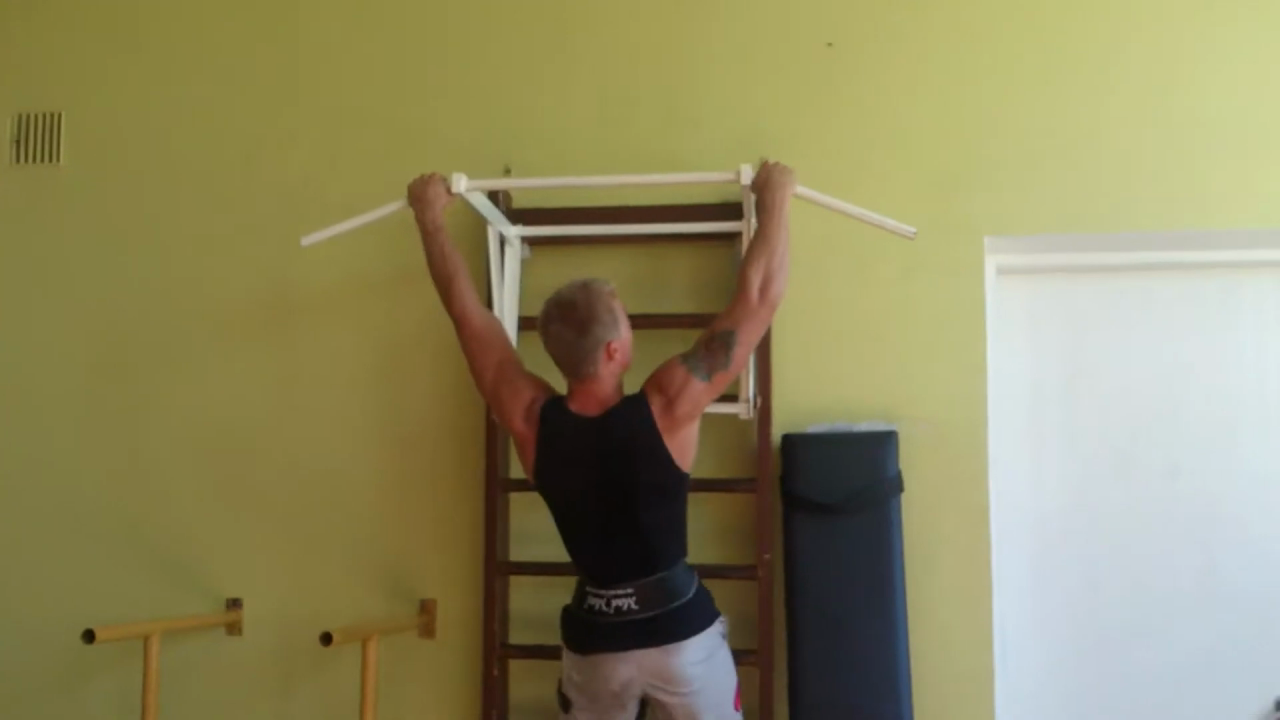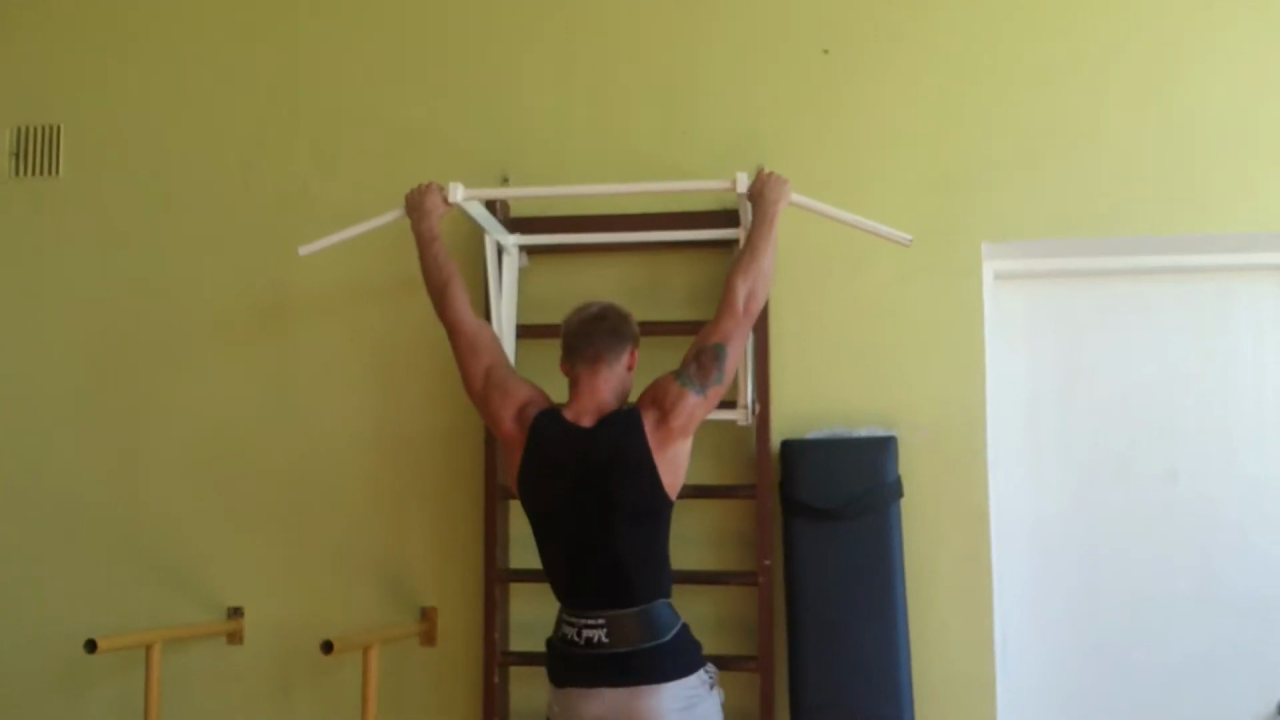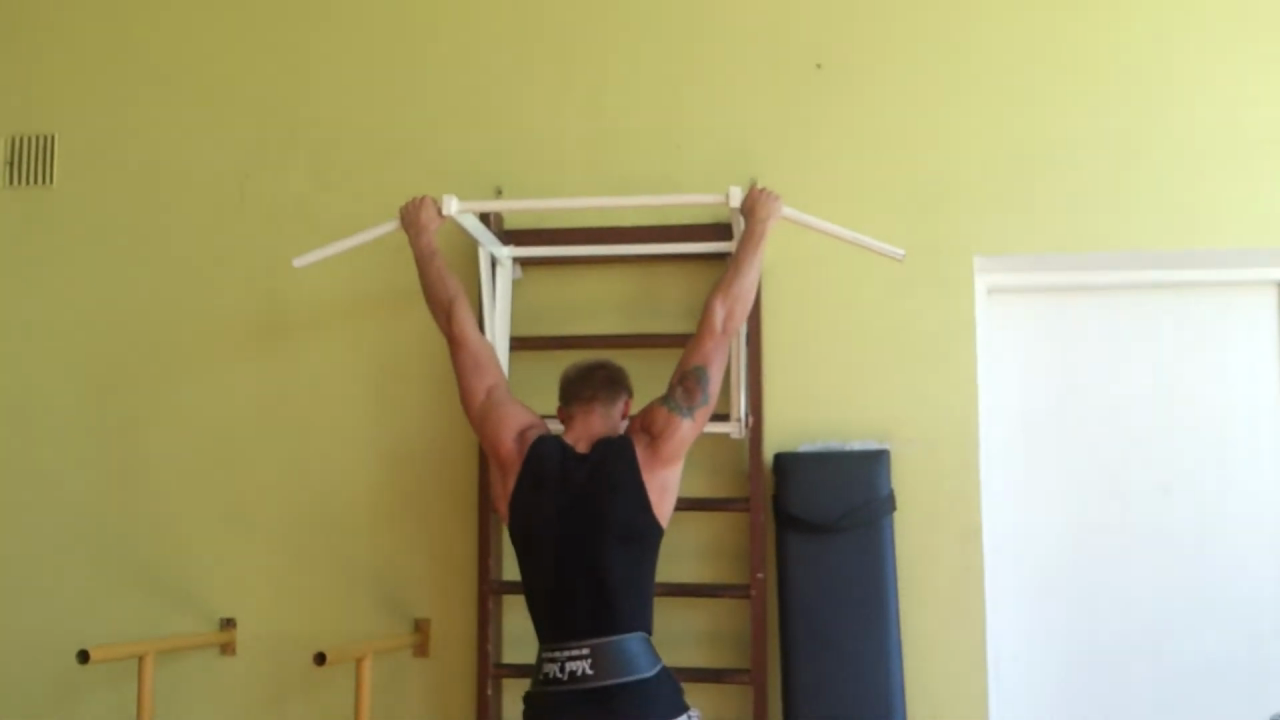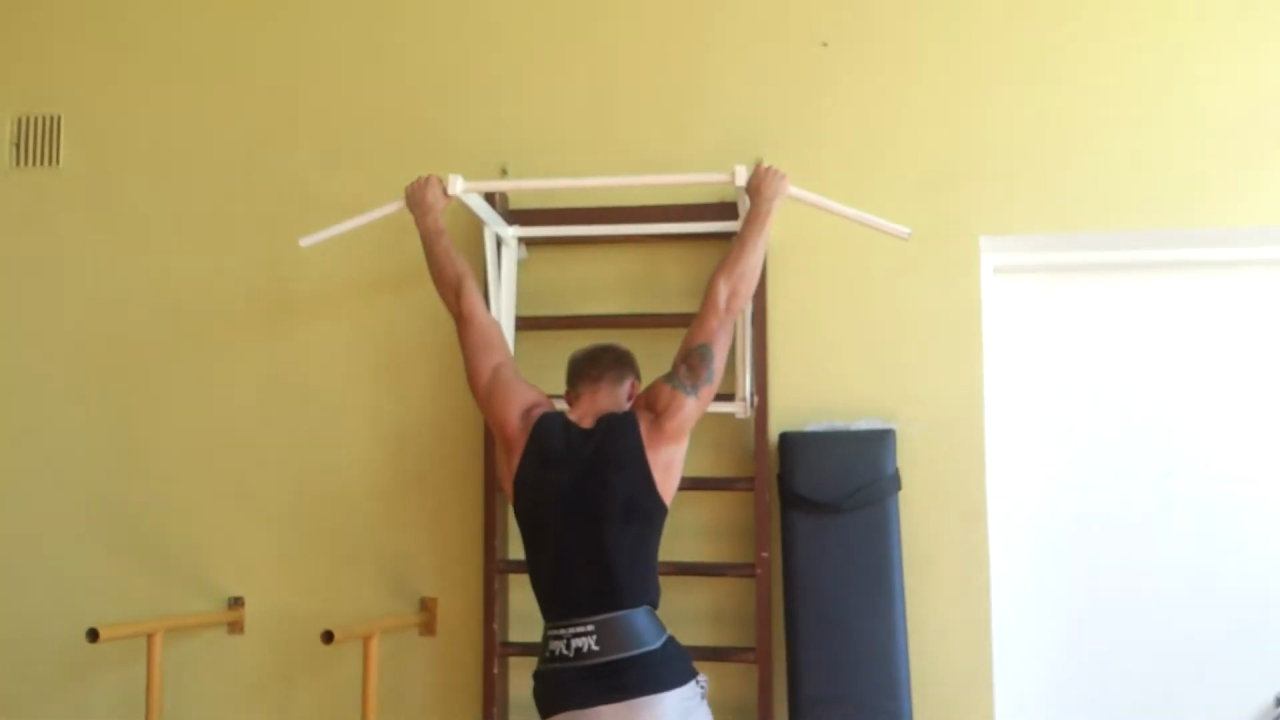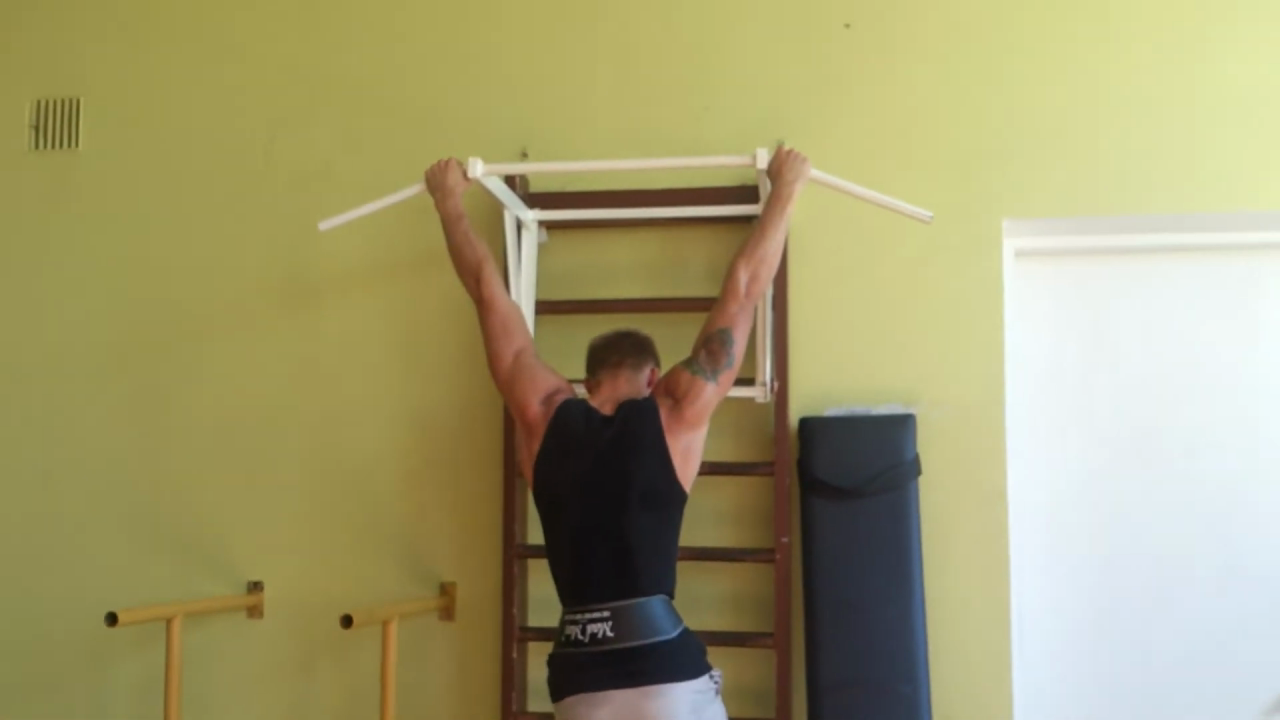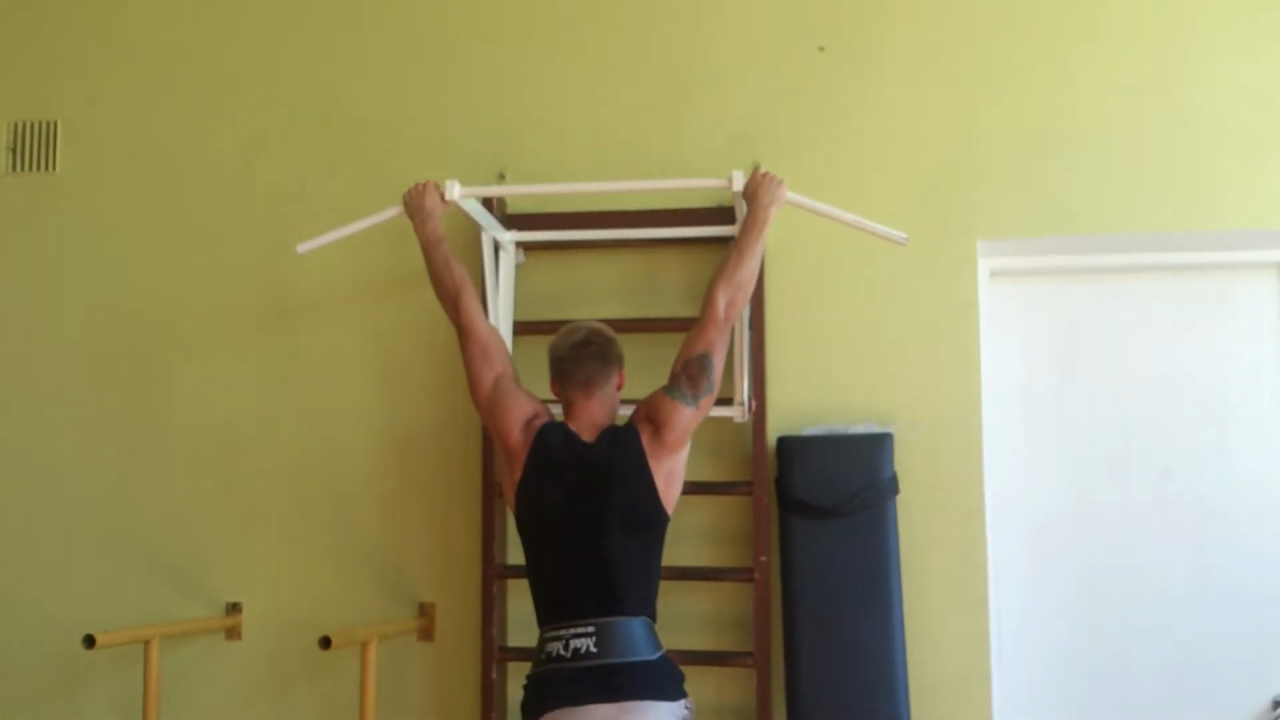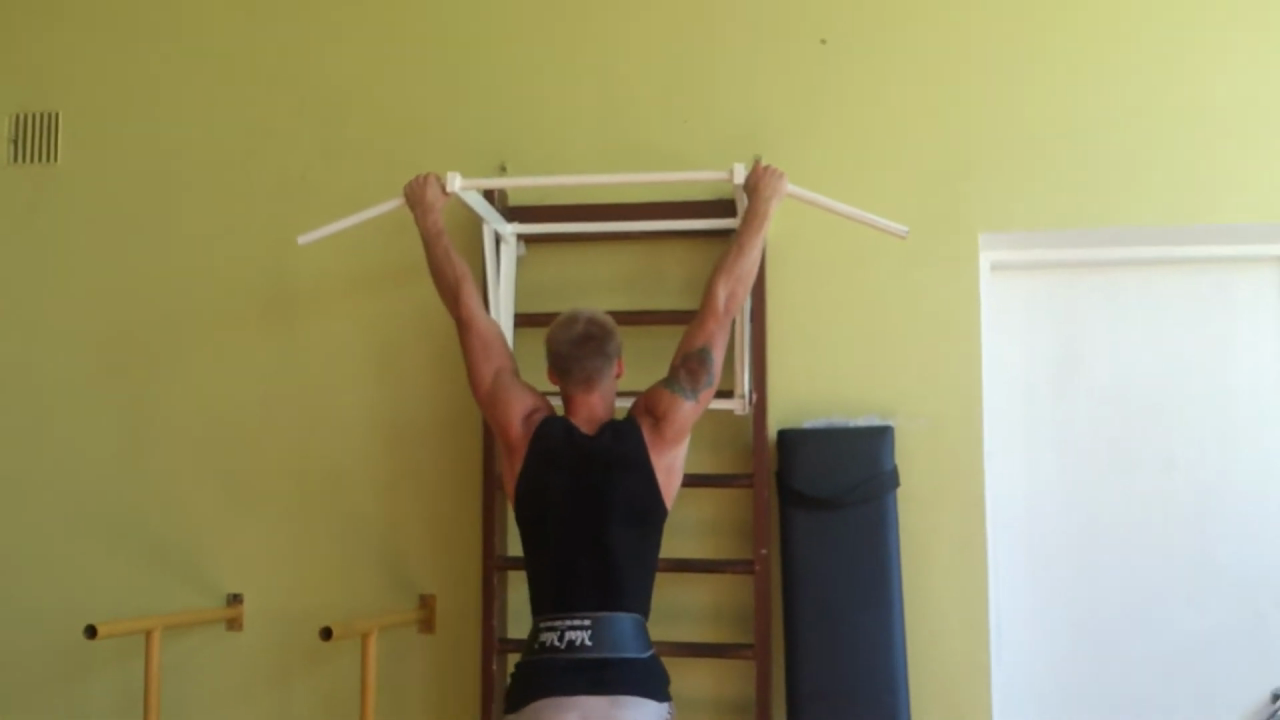
dt=0.7s
person 1, frame 1
left shoulder: (531, 422)
right shoulder: (667, 410)
left elbow: (466, 309)
right elbow: (759, 298)
left wrist: (429, 217)
right wrist: (774, 198)
left hip: (594, 639)
right hip: (680, 632)
person 1, frame 2
left shoulder: (521, 427)
right shoulder: (662, 424)
left elbow: (457, 313)
right elbow: (740, 306)
left wrist: (425, 224)
right wrist: (767, 209)
person 1, frame 3
left shoulder: (517, 455)
right shoulder: (652, 453)
left elbow: (461, 330)
right elbow: (719, 325)
left wrist: (423, 238)
right wrist: (758, 225)
person 1, frame 4
left shoulder: (523, 431)
right shoulder: (656, 430)
left elbow: (468, 307)
right elbow: (723, 305)
left wrist: (428, 218)
right wrist: (764, 206)
person 1, frame 5
left shoulder: (543, 415)
right shoulder: (675, 414)
left elbow: (488, 292)
right elbow: (742, 291)
left wrist: (449, 200)
right wrist: (784, 188)
person 1, frame 6
left shoulder: (524, 441)
right shoulder: (659, 439)
left elbow: (468, 317)
right elbow: (720, 314)
left wrist: (427, 224)
right wrist: (760, 212)
person 1, frame 7
left shoulder: (524, 435)
right shoulder: (659, 433)
left elbow: (468, 310)
right elbow: (719, 308)
left wrist: (429, 216)
right wrist: (761, 205)
